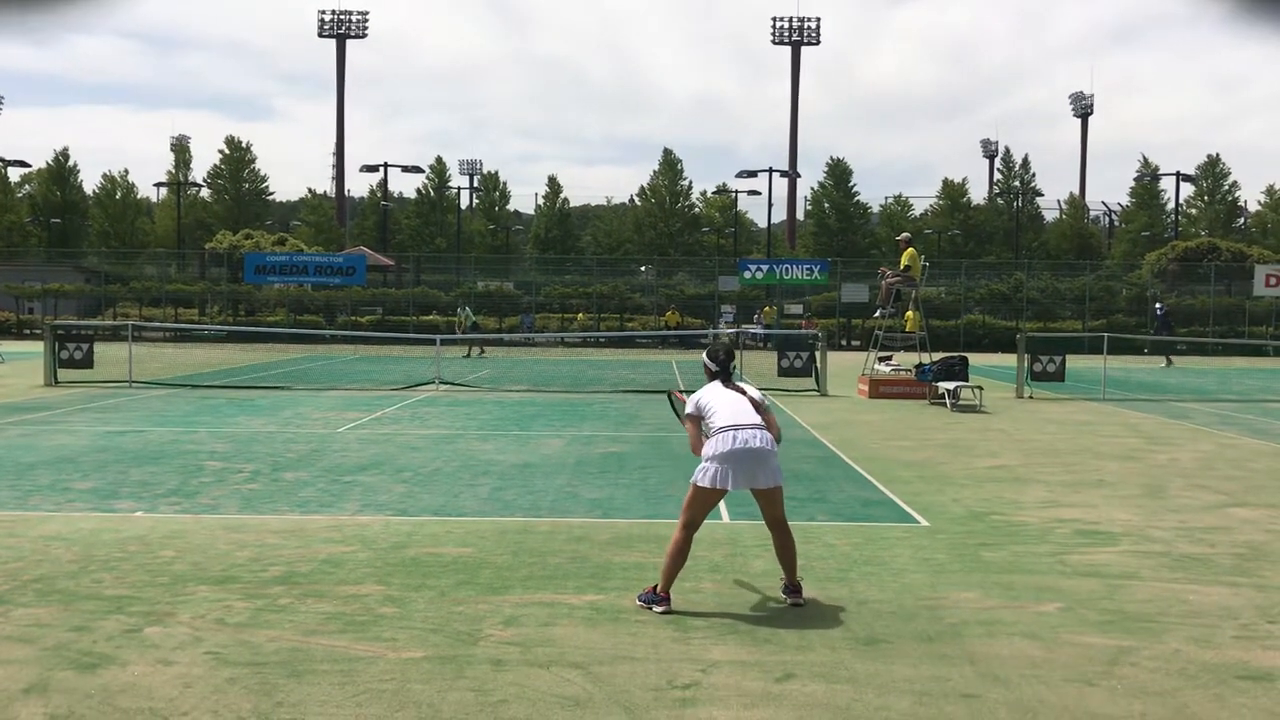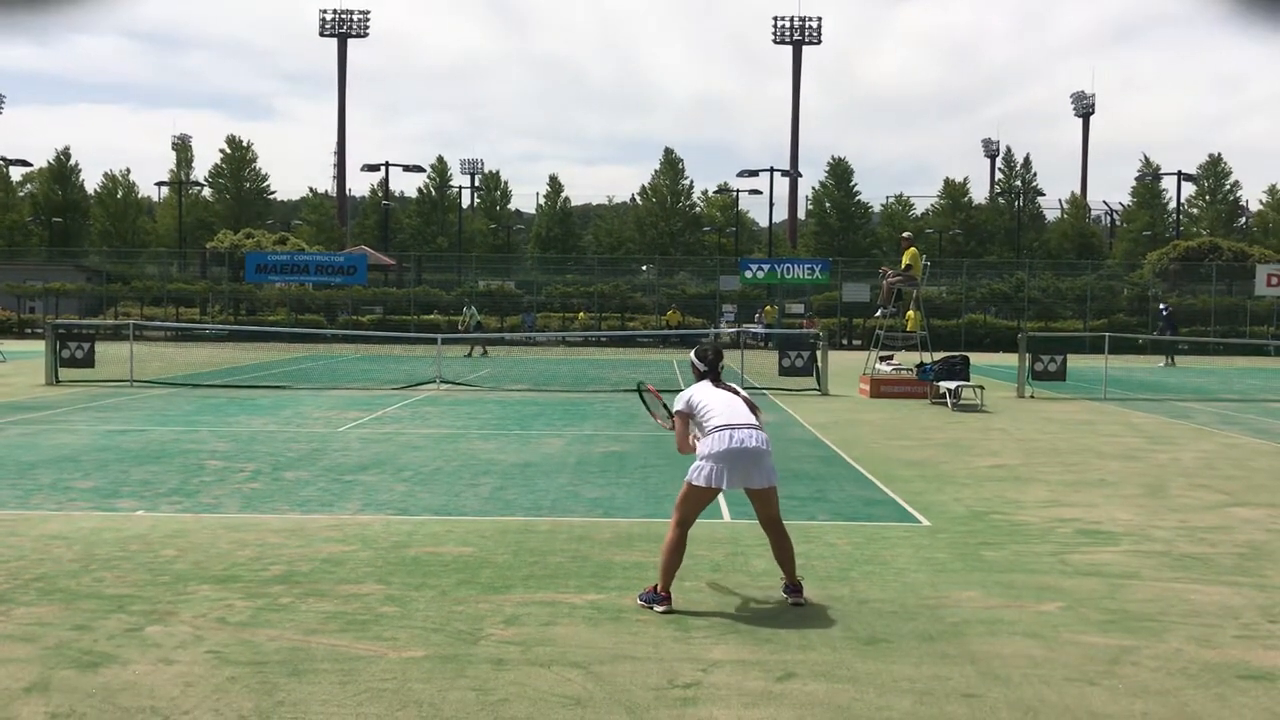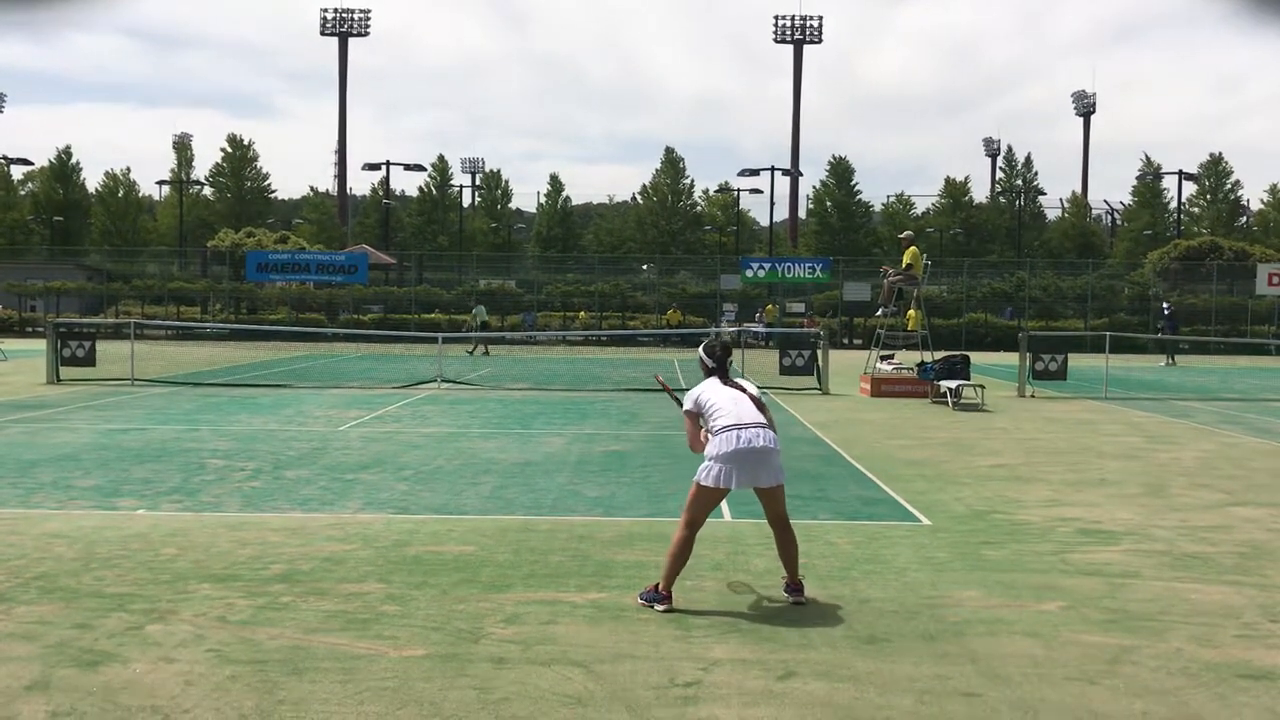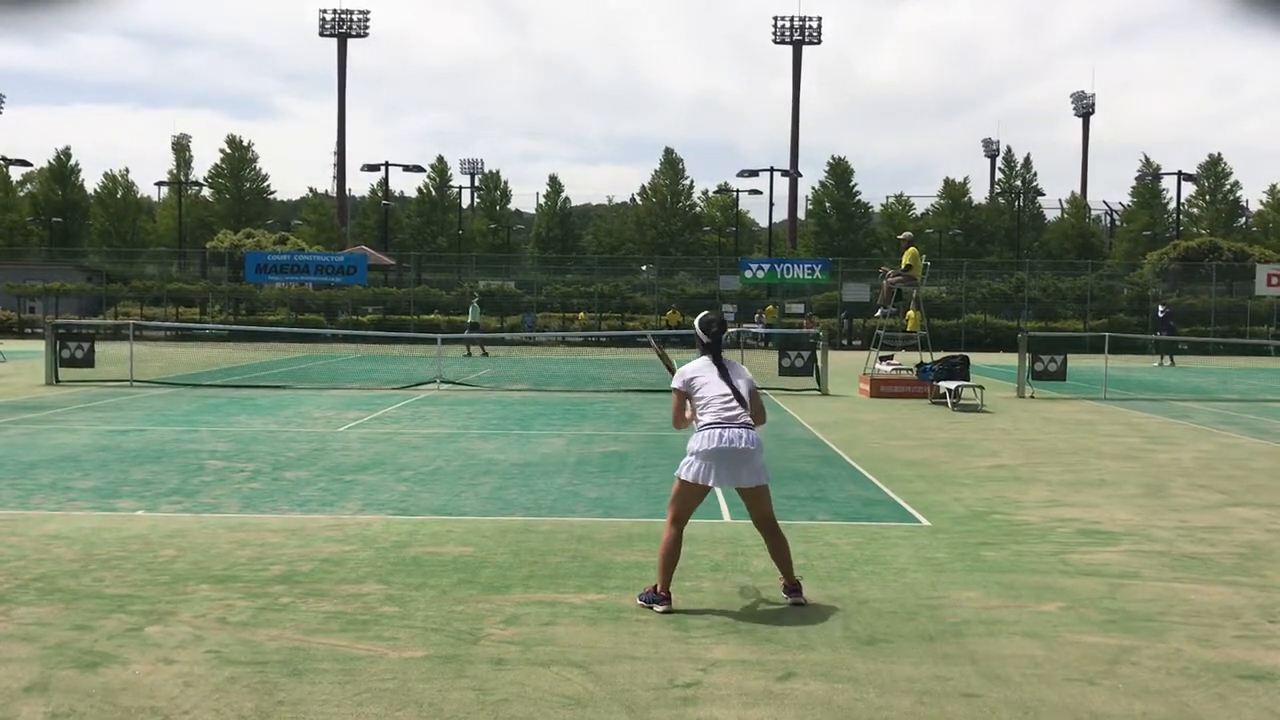
dt=0.5s
person 1, frame 1
left shoulder: (698, 397)
right shoulder: (751, 391)
left elbow: (697, 448)
right elbow: (776, 435)
left hip: (723, 449)
right hip: (762, 447)
left knee: (687, 525)
right knee: (778, 523)
left ankle: (660, 594)
right ankle: (793, 587)
person 1, frame 2
left shoulder: (687, 395)
right shoulder: (736, 390)
left elbow: (683, 447)
left wrist: (695, 442)
left hip: (718, 449)
right hip: (757, 446)
left knee: (680, 523)
right knee: (773, 523)
left ankle: (661, 593)
right ankle: (793, 587)
person 1, frame 3
left shoulder: (696, 393)
right shoulder: (746, 386)
left elbow: (695, 445)
right elbow: (771, 426)
left hip: (726, 449)
right hip: (766, 446)
left knee: (689, 524)
right knee: (779, 520)
left ankle: (662, 592)
right ankle: (794, 585)
person 1, frame 4
left shoulder: (686, 372)
right shoulder: (742, 371)
left elbow: (679, 422)
right elbow: (760, 418)
left hip: (709, 445)
right hip: (748, 444)
left knee: (675, 521)
right knee: (766, 522)
left ankle: (661, 594)
right ankle: (792, 586)
